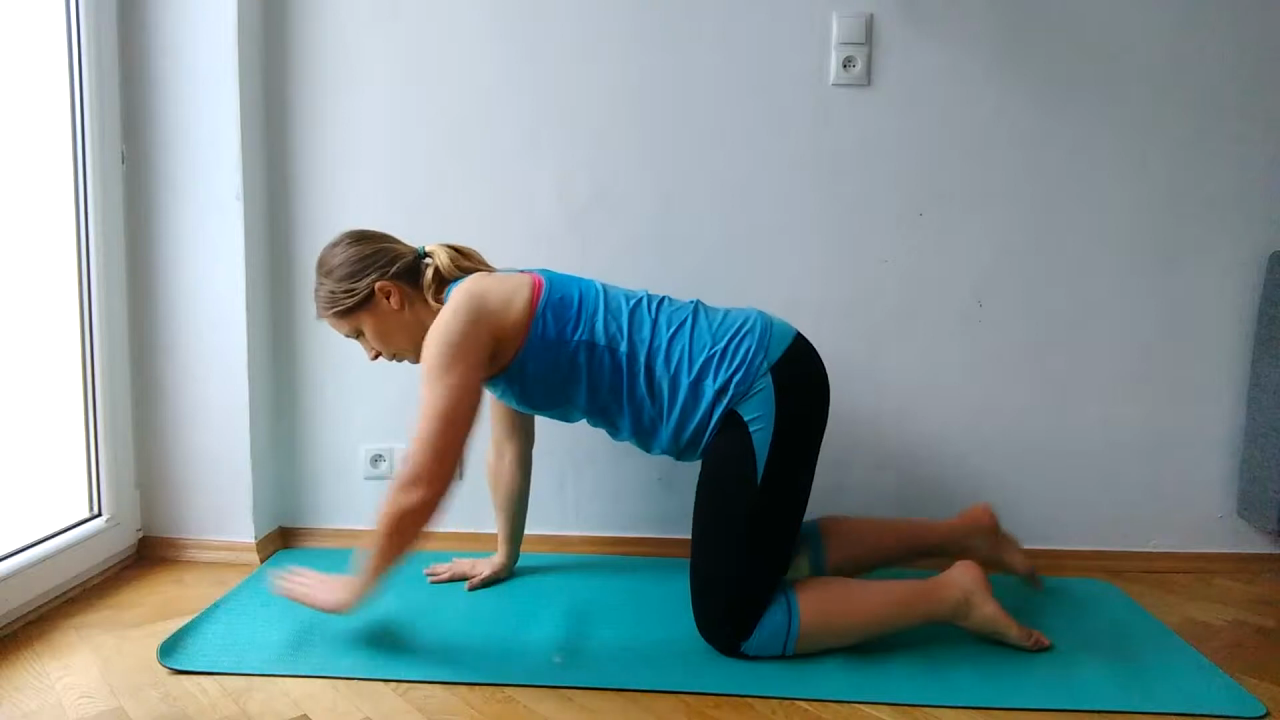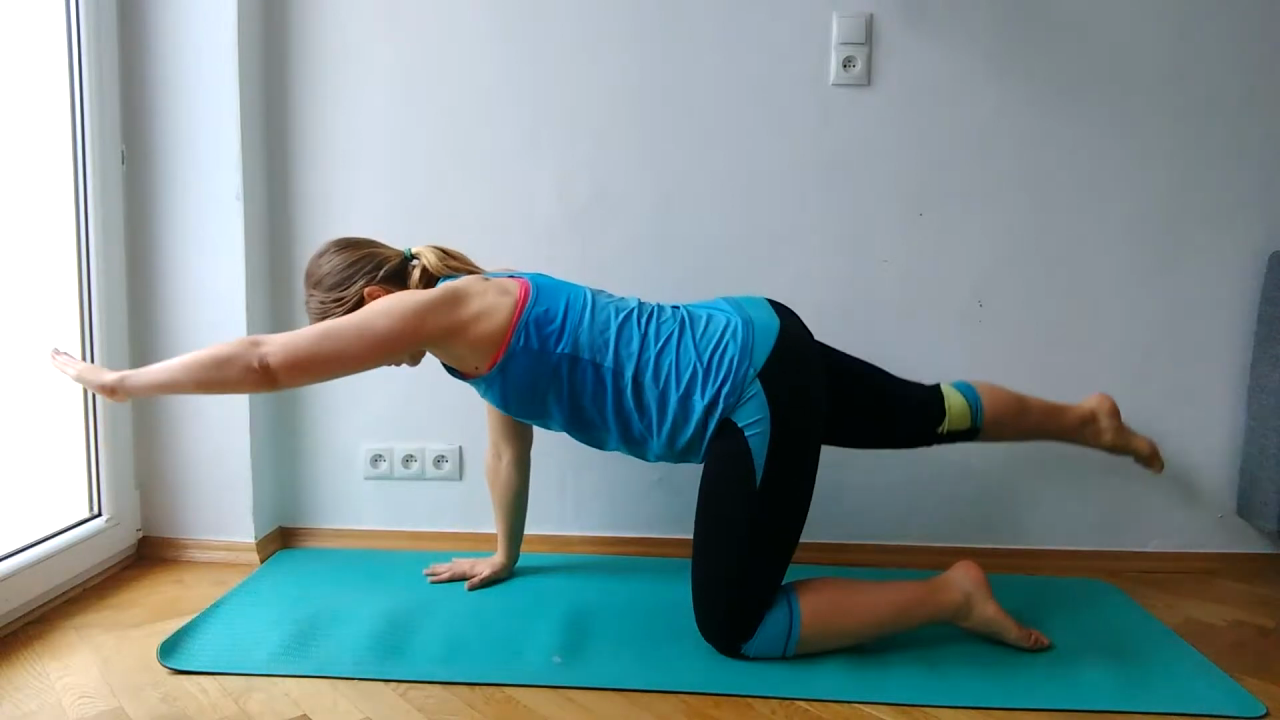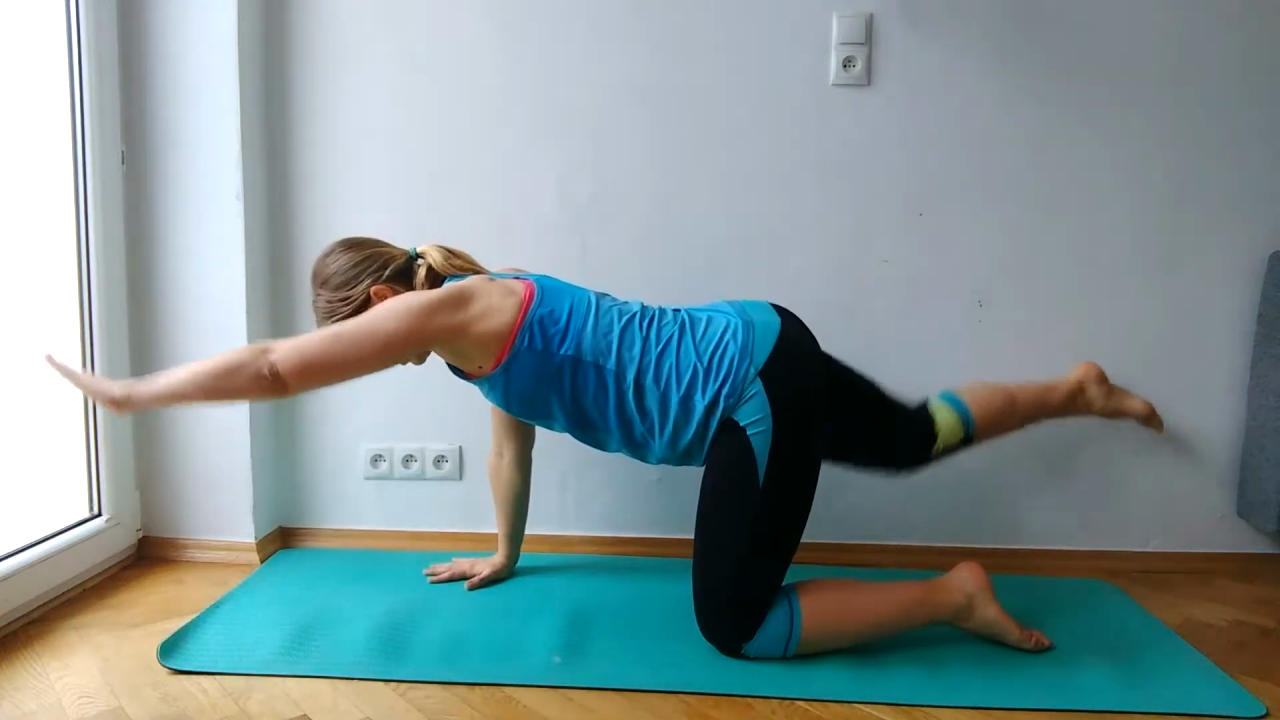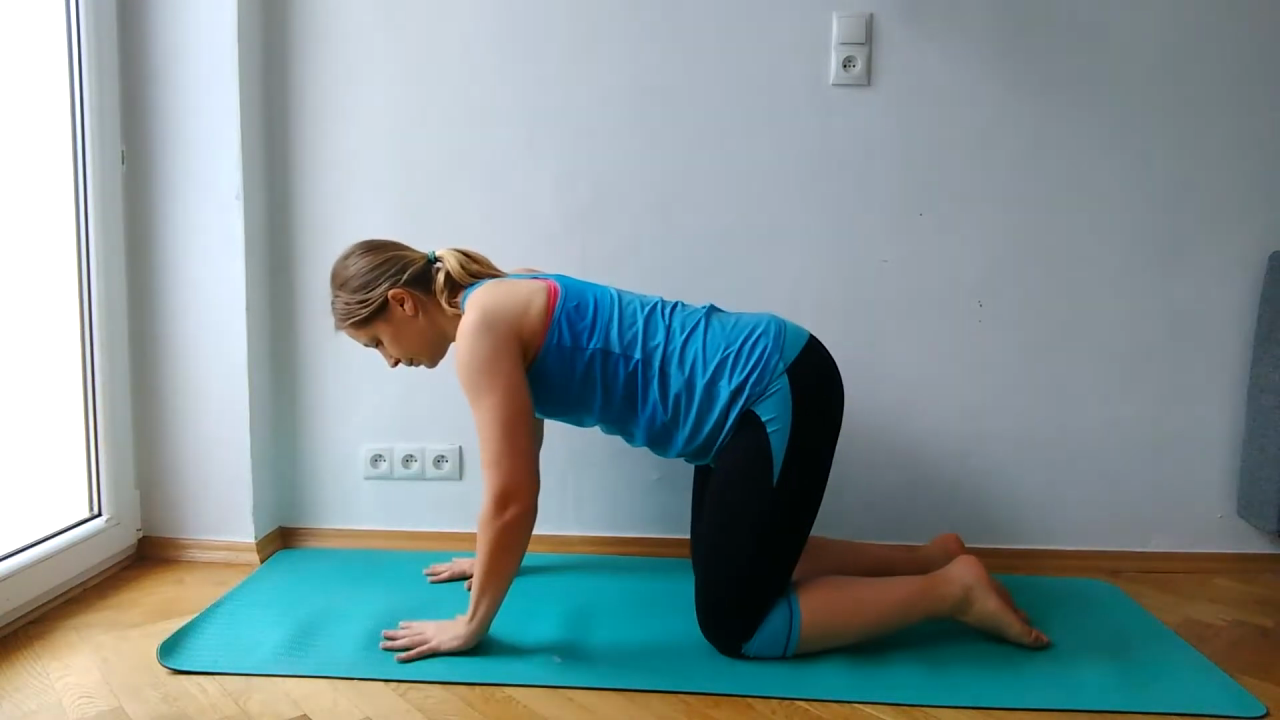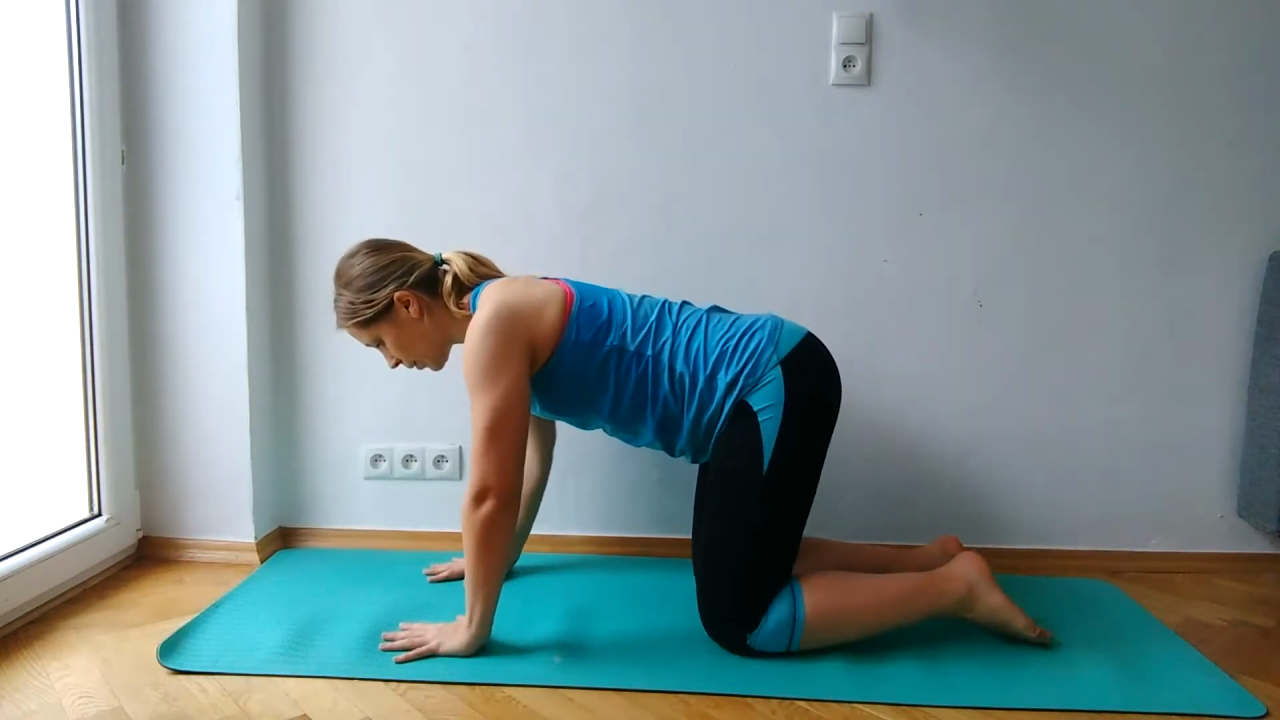
dt=0.7s
person 1, frame 1
left shoulder: (461, 319)
right shoulder: (495, 319)
left elbow: (419, 483)
right elbow: (510, 442)
left wrist: (352, 586)
right wrist: (501, 553)
left hip: (756, 393)
right hip: (754, 378)
left knee: (734, 623)
right knee: (775, 554)
left ankle: (957, 592)
right ankle: (966, 531)
person 1, frame 2
left shoulder: (440, 312)
right shoulder: (477, 313)
left elbow: (266, 362)
right elbow: (510, 441)
left wrist: (123, 380)
right wrist: (501, 554)
left hip: (750, 388)
right hip: (757, 352)
left knee: (733, 623)
right knee: (921, 414)
left ankle: (950, 595)
right ankle: (1089, 421)
person 1, frame 3
left shoulder: (443, 312)
right shoulder: (481, 309)
left elbow: (275, 368)
right elbow: (512, 440)
left wrist: (129, 392)
right wrist: (501, 556)
left hip: (752, 390)
right hip: (757, 361)
left knee: (735, 624)
right knee: (906, 433)
left ankle: (952, 595)
right ankle: (1075, 392)
person 1, frame 4
left shoulder: (480, 325)
right shoulder: (503, 305)
left elbow: (512, 497)
right elbow: (523, 449)
left wrist: (470, 625)
right wrist: (493, 558)
left hip: (774, 391)
right hip: (758, 388)
left knee: (732, 624)
right knee: (731, 567)
left ankle: (951, 588)
right ankle: (931, 556)
person 1, frame 5
left shoulder: (492, 327)
right shoulder: (505, 319)
left elbow: (489, 494)
right elbow: (532, 459)
left wrist: (473, 627)
right wrist: (499, 557)
left hip: (776, 384)
right hip: (749, 389)
left knee: (739, 621)
right knee: (723, 573)
left ankle: (957, 583)
right ankle: (926, 560)
